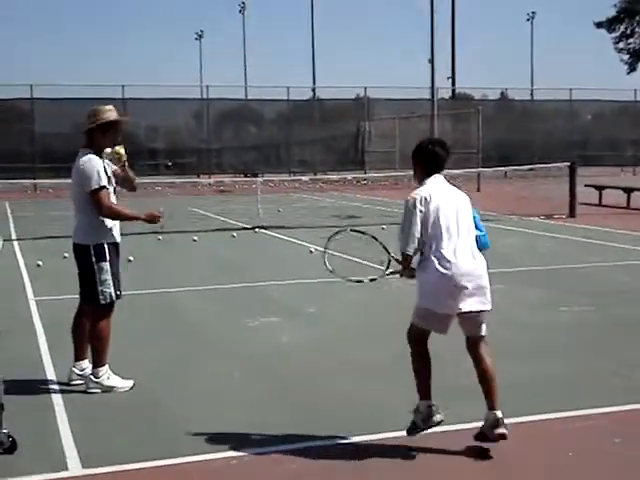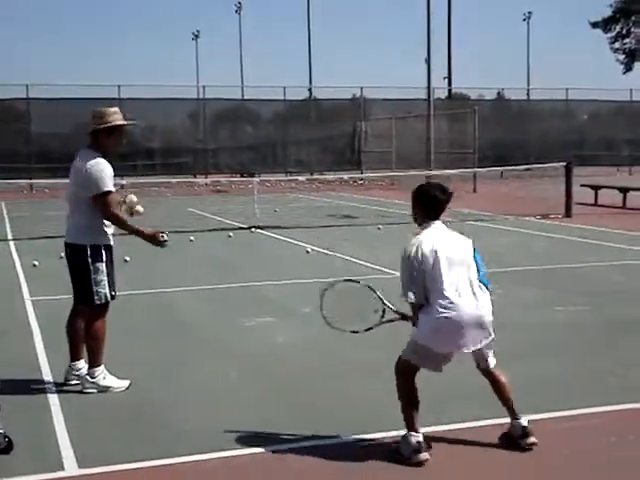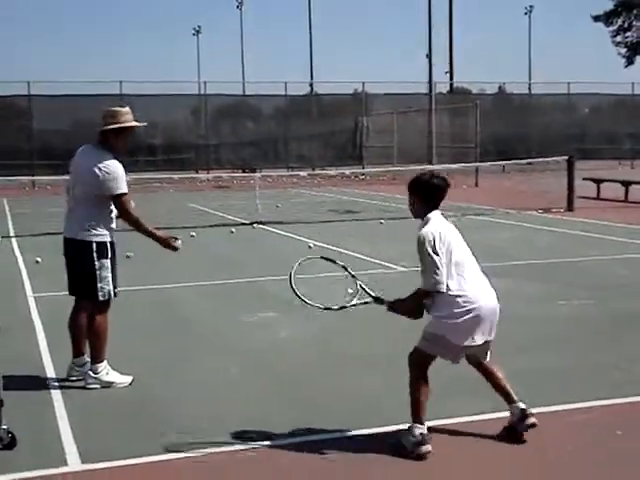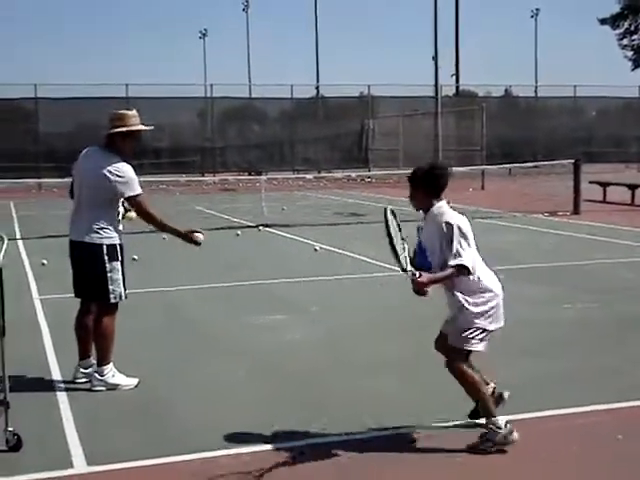
dt=0.2s
person 1, frame 1
left shoulder: (417, 198)
right shoulder: (461, 197)
left elbow: (409, 246)
right elbow: (480, 240)
left wrist: (407, 266)
left hip: (442, 279)
right hip: (475, 275)
left knee: (416, 338)
right knee: (477, 346)
left ankle: (426, 408)
right ankle: (494, 420)
person 1, frame 2
left shoulder: (416, 247)
right shoulder: (464, 241)
left elbow: (413, 297)
right elbow: (482, 282)
left wrist: (415, 316)
left hip: (446, 318)
right hip: (479, 314)
left knee: (404, 370)
right knee: (487, 366)
left ankle: (414, 439)
right ankle: (520, 426)
person 1, frame 3
left shoulder: (427, 235)
right shoulder: (443, 228)
left elbow: (438, 284)
left wrist: (405, 304)
right wrist: (415, 302)
left hip: (463, 309)
right hip: (485, 304)
left knee: (418, 360)
right knee: (480, 361)
left ankle: (418, 433)
right ankle: (520, 411)
person 1, frame 4
left shoulder: (450, 221)
right shoulder: (426, 226)
left elbow: (463, 263)
right elbow: (421, 265)
left wrist: (433, 277)
right wrist: (419, 280)
left hip: (480, 297)
right hip: (465, 298)
left knee: (455, 361)
right knee: (443, 344)
left ankle: (498, 426)
right ankle: (489, 390)
person 2, frame 1
left shoulder: (98, 160)
right shoulder: (91, 163)
left elbow: (130, 183)
right elbow: (105, 209)
left wrist: (123, 165)
right wrist: (143, 217)
left hip: (89, 242)
right hip: (96, 244)
left knee: (88, 307)
right knee: (103, 308)
left ankle: (80, 367)
right ankle: (99, 375)
person 2, frame 2
left shoulder: (84, 157)
right shoulder: (99, 167)
right elbow: (110, 214)
left wrist: (119, 202)
right wrist: (144, 234)
left hip: (76, 241)
right hip: (91, 245)
left knee: (81, 307)
right knee: (97, 309)
left ankle: (76, 368)
right ankle: (95, 375)
person 2, frame 3
left shoulder: (83, 153)
right shoulder: (110, 167)
right elbow: (127, 214)
right wrist: (158, 238)
left hip: (72, 237)
right hip: (94, 241)
left knee: (82, 303)
right knee: (99, 305)
left ankle: (79, 363)
right ankle: (98, 370)
person 2, frame 4
left shoulder: (86, 155)
right shoulder: (119, 170)
left elbow: (73, 193)
right elbow: (146, 214)
right wrist: (180, 233)
left hip: (78, 240)
right hip: (102, 244)
left knee: (88, 305)
right knee: (106, 308)
left ankle: (84, 366)
right ankle: (103, 372)
